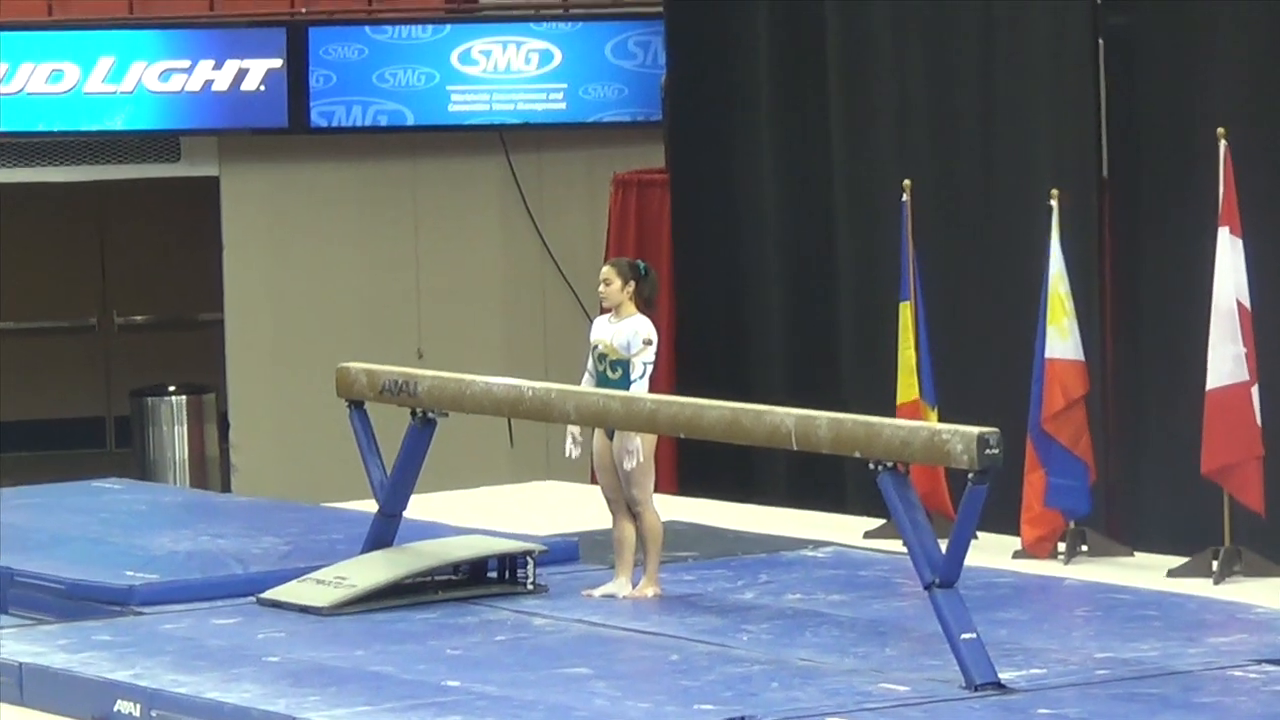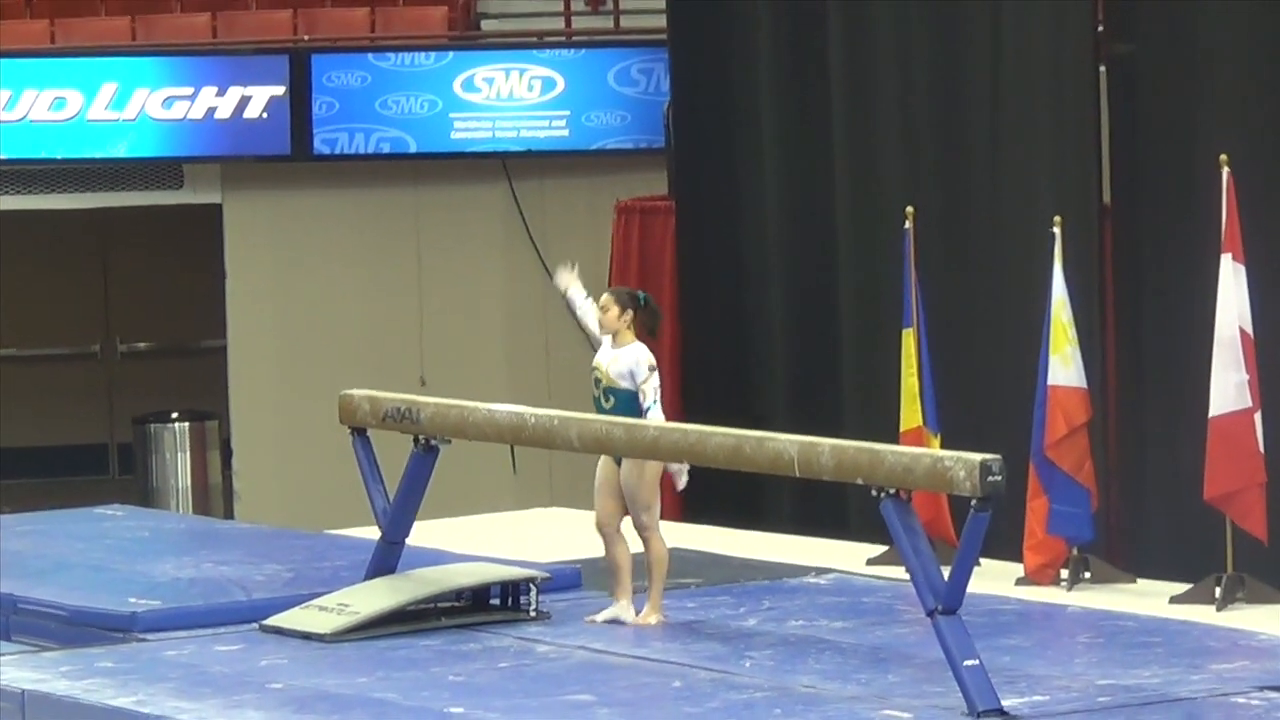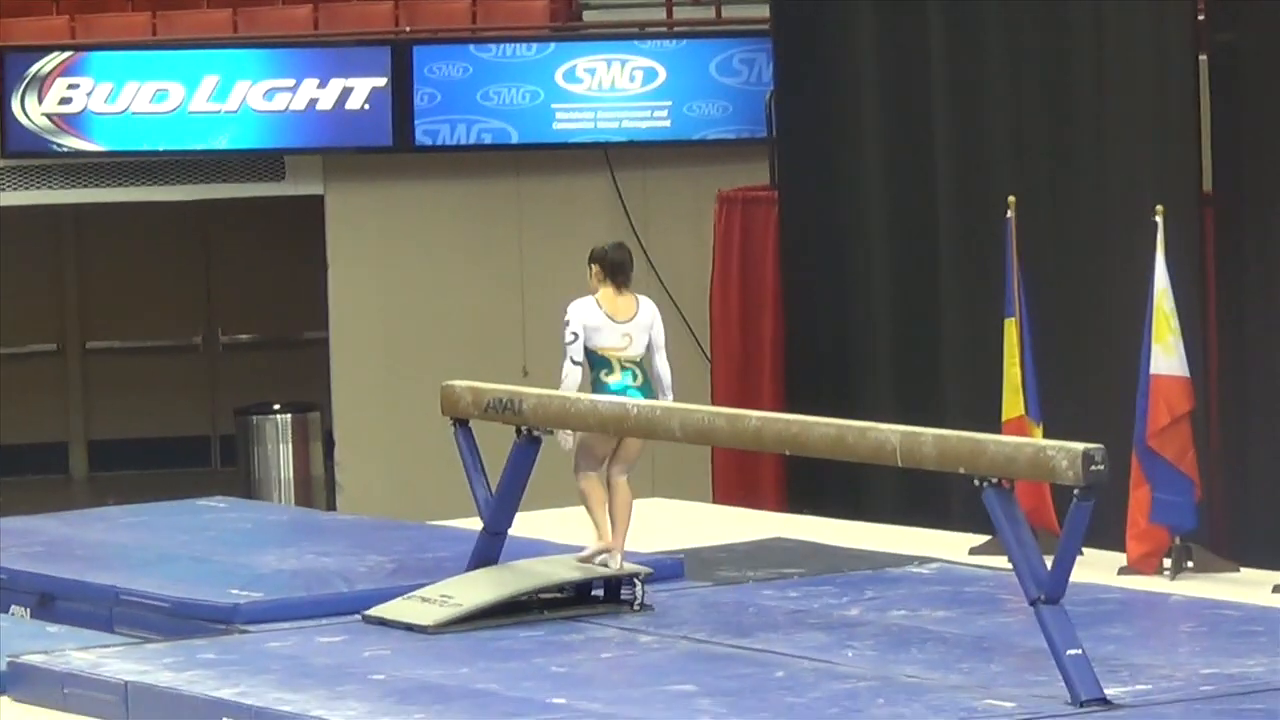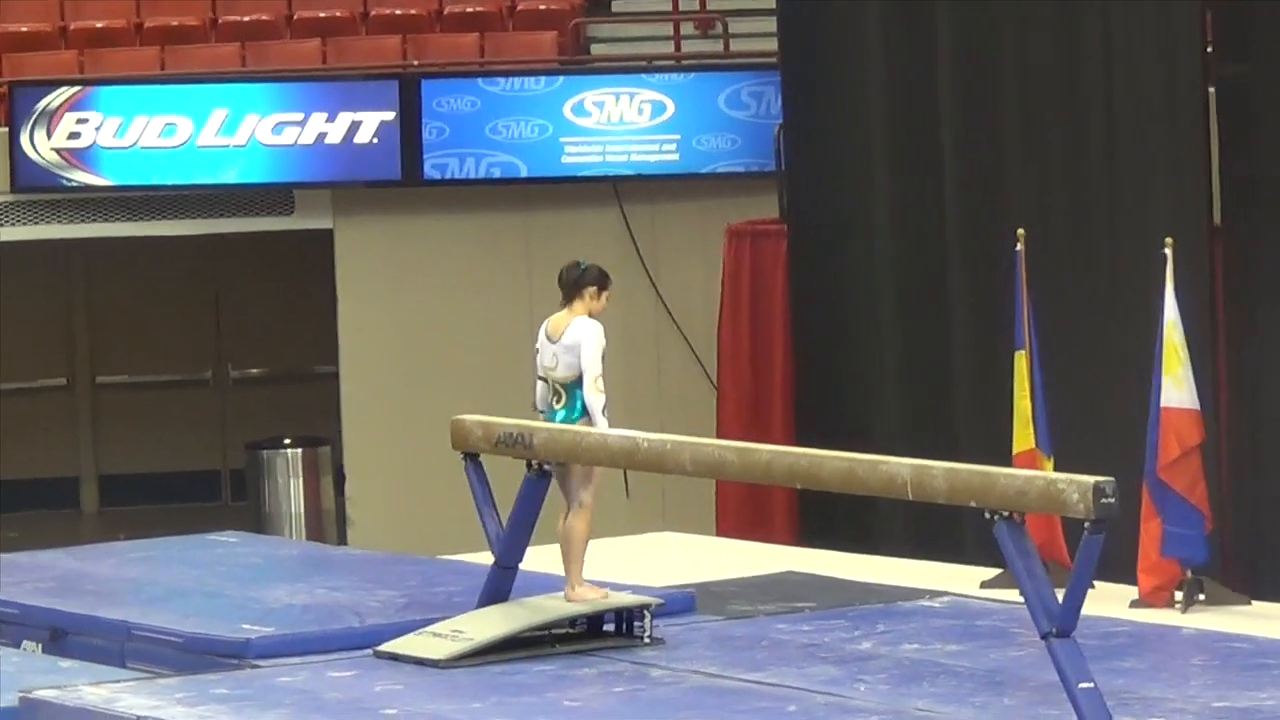
dt=1s
person 1, frame 1
left shoulder: (641, 328)
right shoulder: (599, 324)
left elbow: (639, 383)
right elbow: (591, 376)
left wrist: (633, 430)
right wrist: (575, 421)
right hip: (605, 423)
left knee: (639, 503)
right knee: (616, 504)
left ankle: (651, 580)
right ankle: (622, 579)
person 1, frame 2
left shoulder: (640, 356)
right shoulder: (606, 344)
left elbow: (652, 409)
right elbow: (588, 316)
right wrist: (570, 289)
left knee: (647, 528)
right knee: (605, 524)
left ankle: (654, 607)
right ankle: (622, 603)
person 1, frame 3
left shoulder: (580, 309)
right shoulder: (648, 307)
left elbow: (574, 365)
right elbow: (660, 360)
right wrist: (667, 401)
right hip: (642, 399)
left knee: (586, 470)
right knee: (618, 475)
left ankle: (604, 537)
right ankle: (615, 552)
person 1, frame 4
left shoulder: (547, 327)
right shoulder: (589, 329)
left elbow: (541, 383)
right elbow: (592, 384)
right wrist: (602, 429)
left hip: (554, 420)
right hip: (577, 421)
left knee: (573, 504)
right knee: (583, 504)
left ankle: (573, 580)
right ankle: (576, 585)
